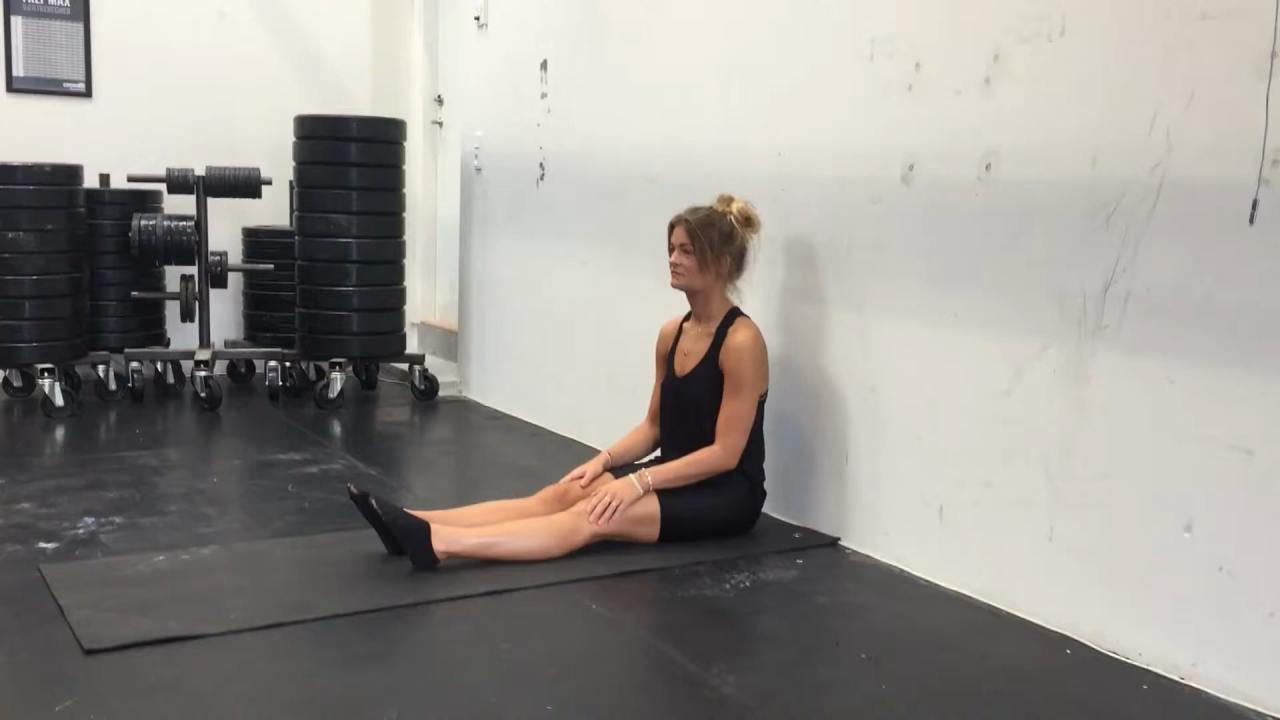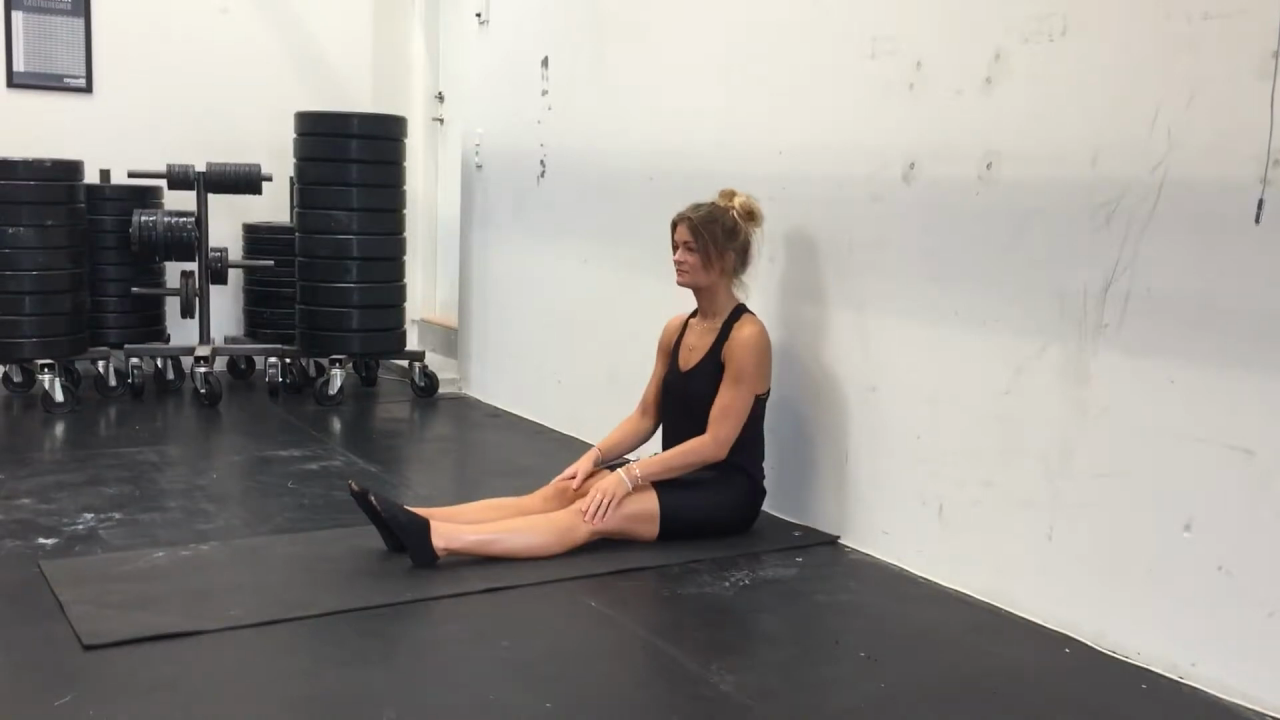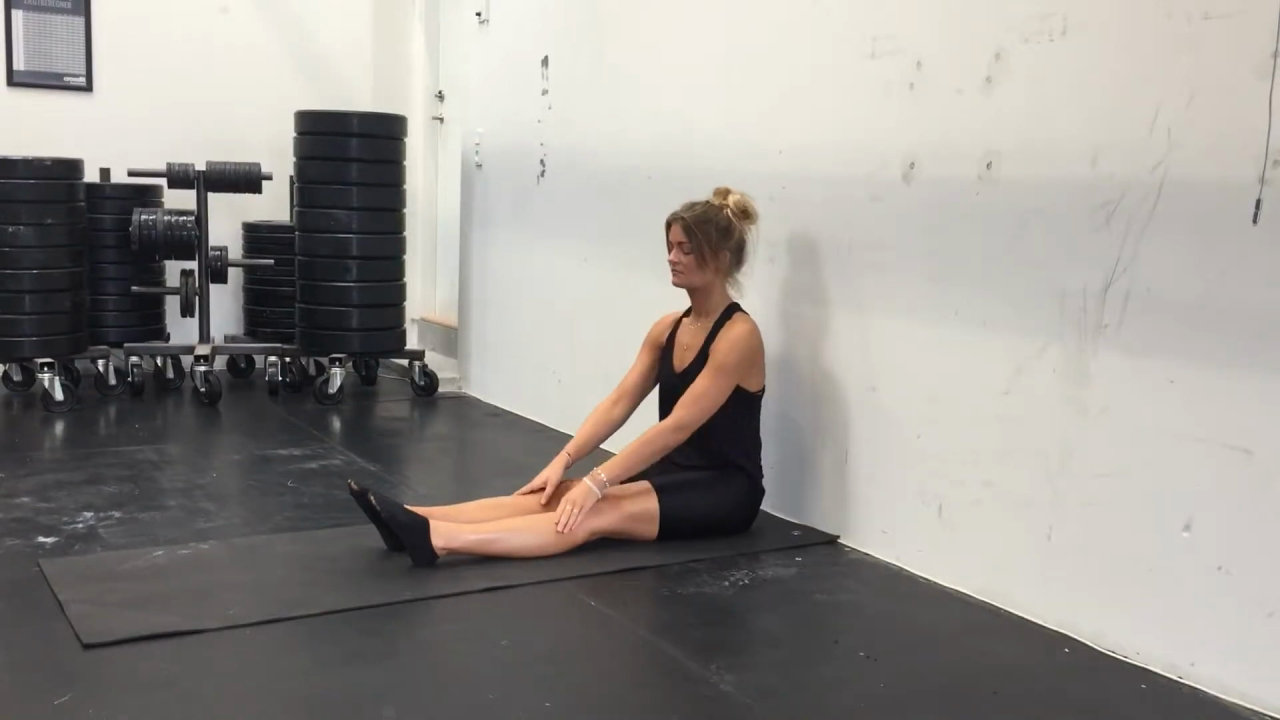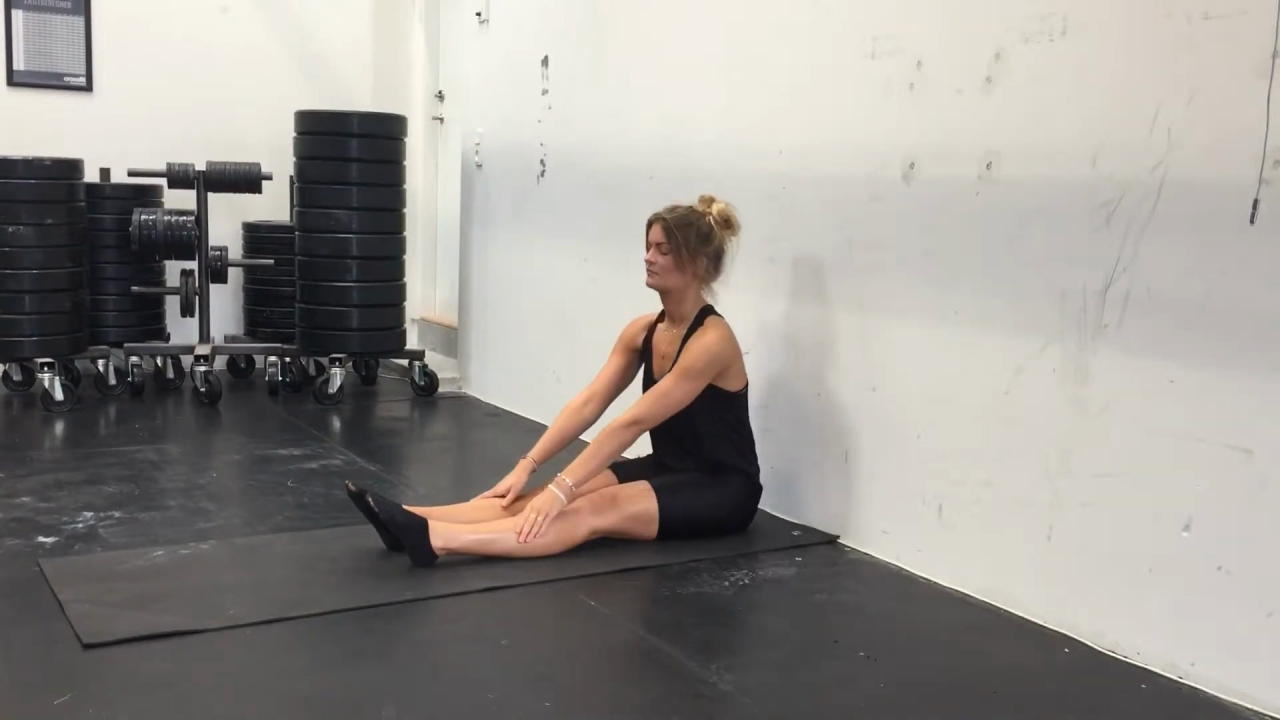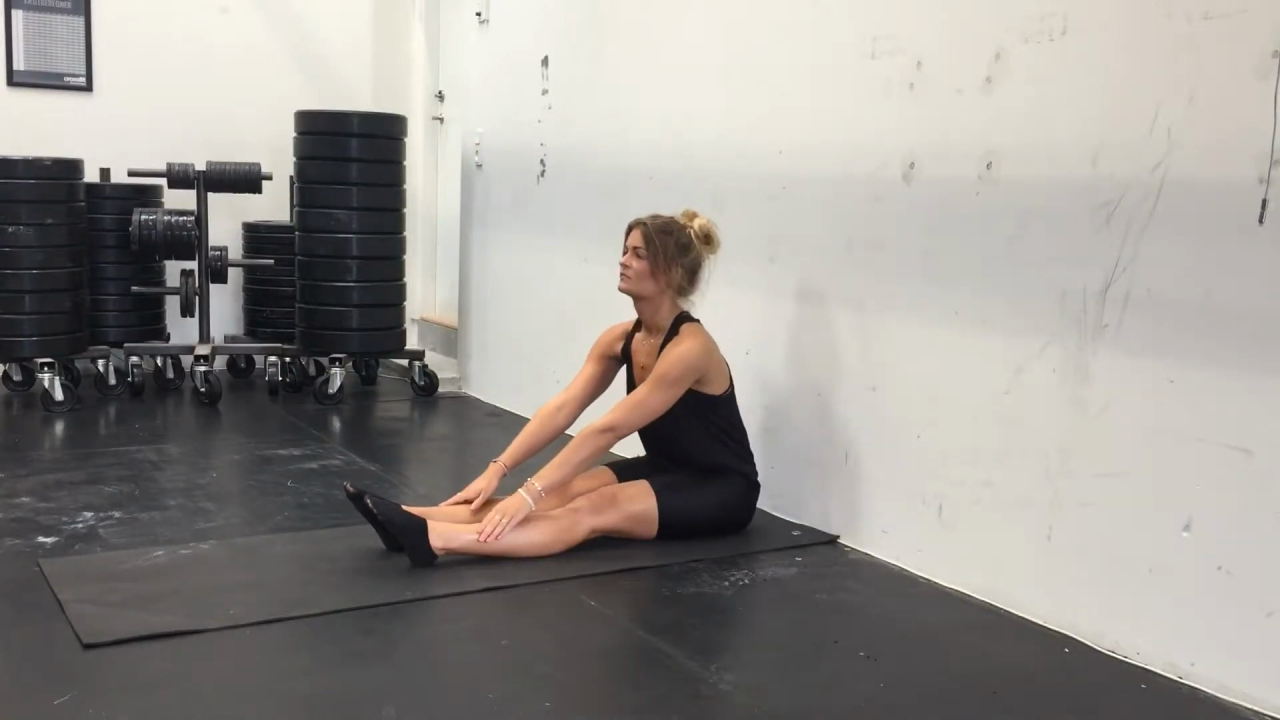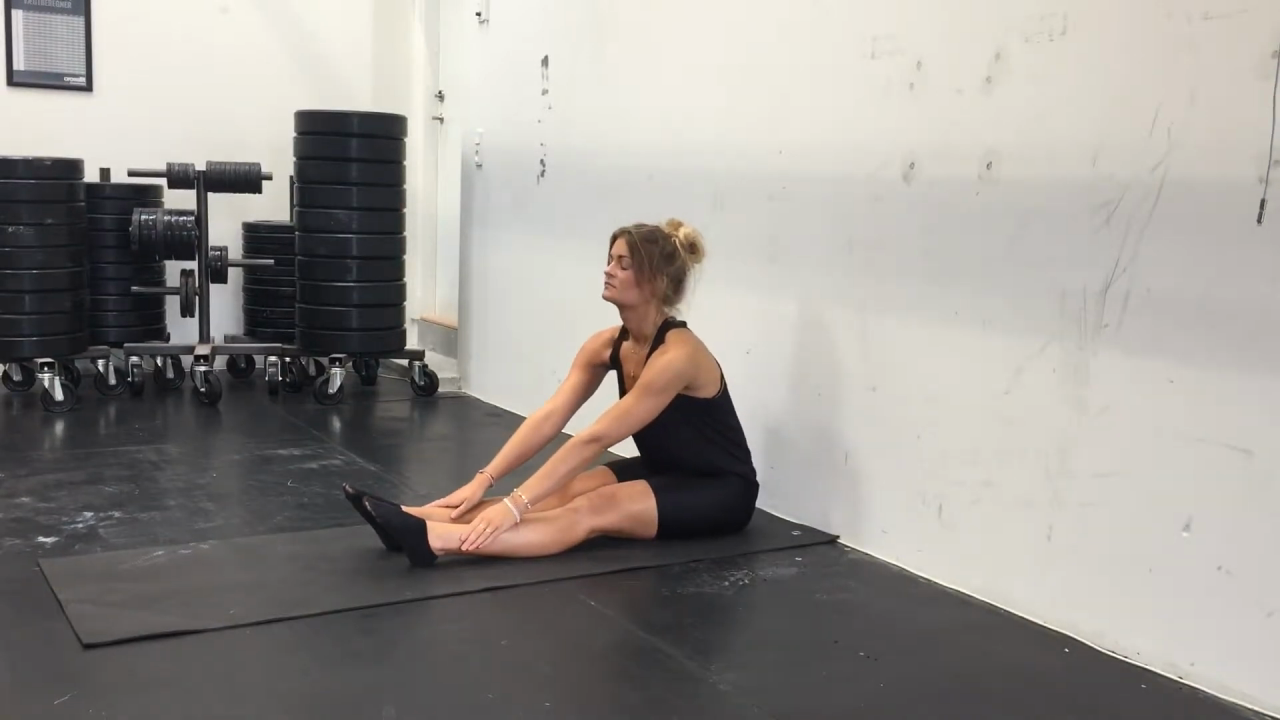
dt=0.5s
person 1, frame 1
left shoulder: (741, 341)
right shoulder: (672, 333)
left elbow: (725, 452)
left wrist: (638, 482)
right wrist: (604, 460)
left hip: (727, 493)
right hip: (677, 475)
left knee: (595, 515)
right knee: (561, 494)
left ankle: (438, 543)
right ankle: (421, 527)
person 1, frame 2
left shoulder: (746, 337)
right shoulder: (677, 329)
left elbow: (716, 443)
right elbow: (646, 417)
left wrist: (629, 475)
right wrist: (595, 455)
left hip: (727, 491)
right hip: (677, 473)
left knee: (595, 515)
right knee: (561, 494)
left ankle: (437, 540)
right ankle: (420, 524)
person 1, frame 3
left shoulder: (738, 335)
right shoulder: (669, 327)
left elbow: (678, 426)
right elbow: (617, 404)
left wrist: (595, 483)
right wrist: (562, 461)
left hip: (725, 489)
right hip: (673, 471)
left knee: (598, 512)
right knee: (559, 496)
left ankle: (436, 540)
right ankle: (414, 520)
person 1, frame 4
left shoulder: (712, 340)
right shoulder: (643, 330)
left elbow: (633, 422)
right elbow: (587, 403)
left wrist: (561, 489)
right wrist: (526, 466)
left hip: (723, 490)
right hip: (667, 469)
left knee: (595, 510)
right knee: (560, 497)
left ankle: (435, 540)
right ankle: (415, 521)
person 1, frame 5
left shoulder: (690, 348)
right shoulder: (622, 338)
left elbow: (607, 429)
right elbow: (561, 409)
left wrist: (529, 494)
right wrist: (496, 471)
left hip: (721, 489)
right hip: (664, 469)
left knee: (592, 511)
right knee: (565, 491)
left ankle: (433, 539)
right ankle: (414, 522)
person 1, frame 6
left shoulder: (677, 354)
right shoulder: (607, 344)
left elbow: (594, 439)
right elbow: (548, 418)
left wrist: (515, 504)
right wrist: (483, 480)
left hip: (719, 491)
right hip: (662, 470)
left knee: (590, 511)
right knee: (563, 493)
left ankle: (433, 540)
right ankle: (413, 521)
